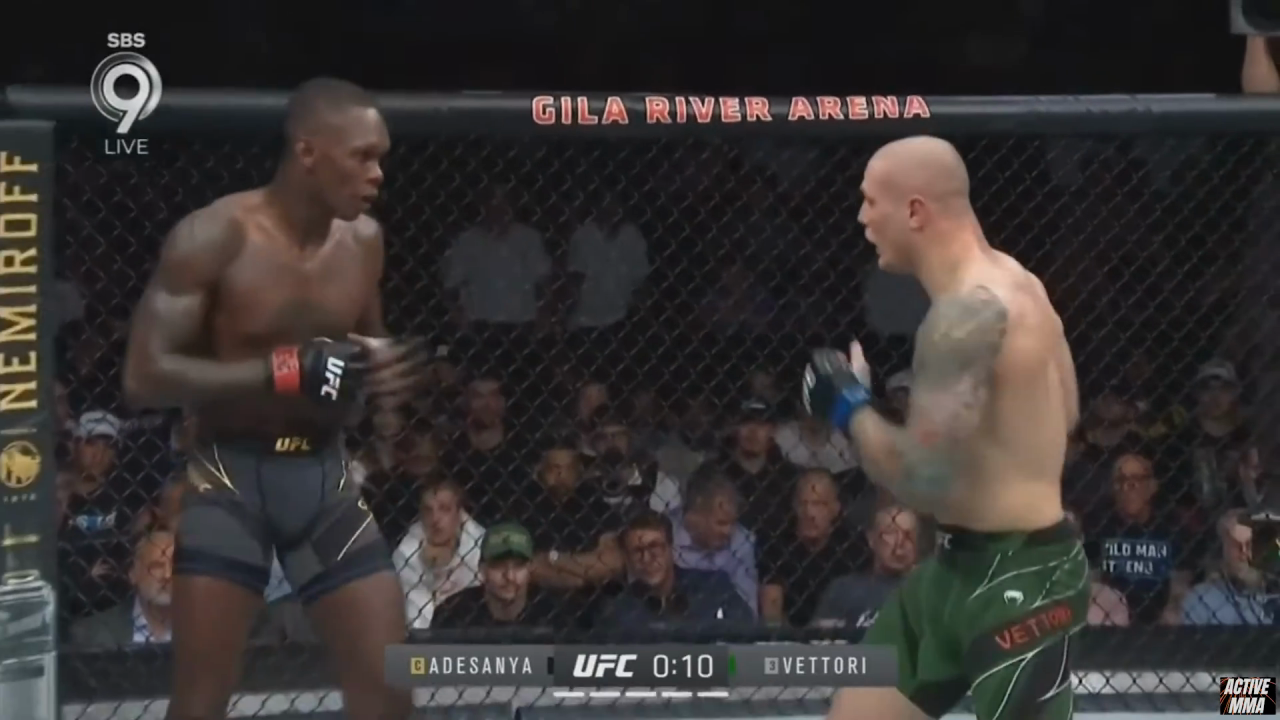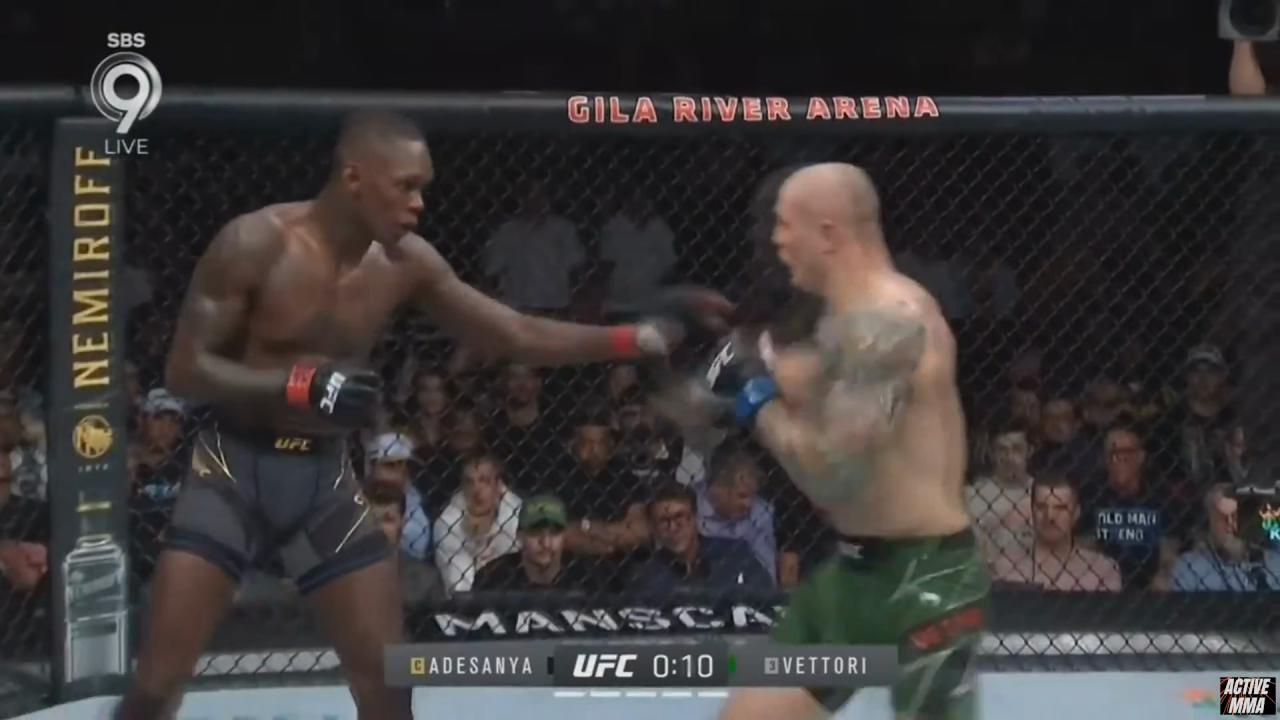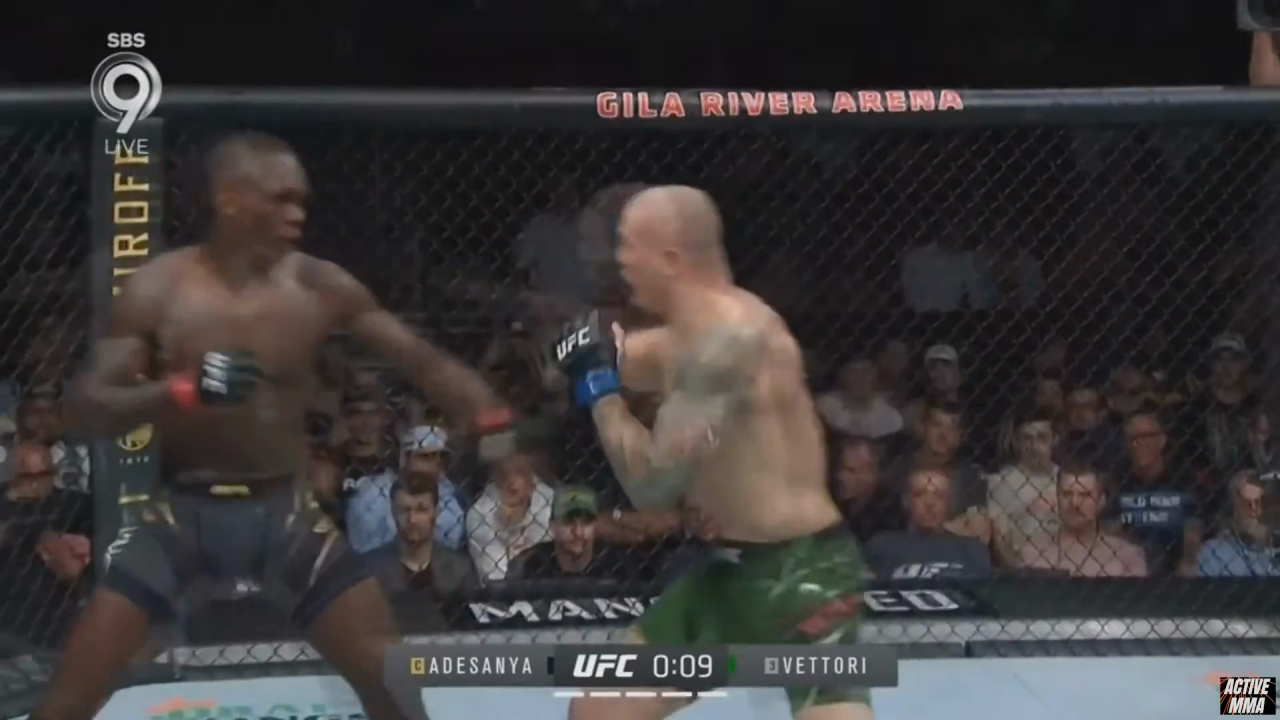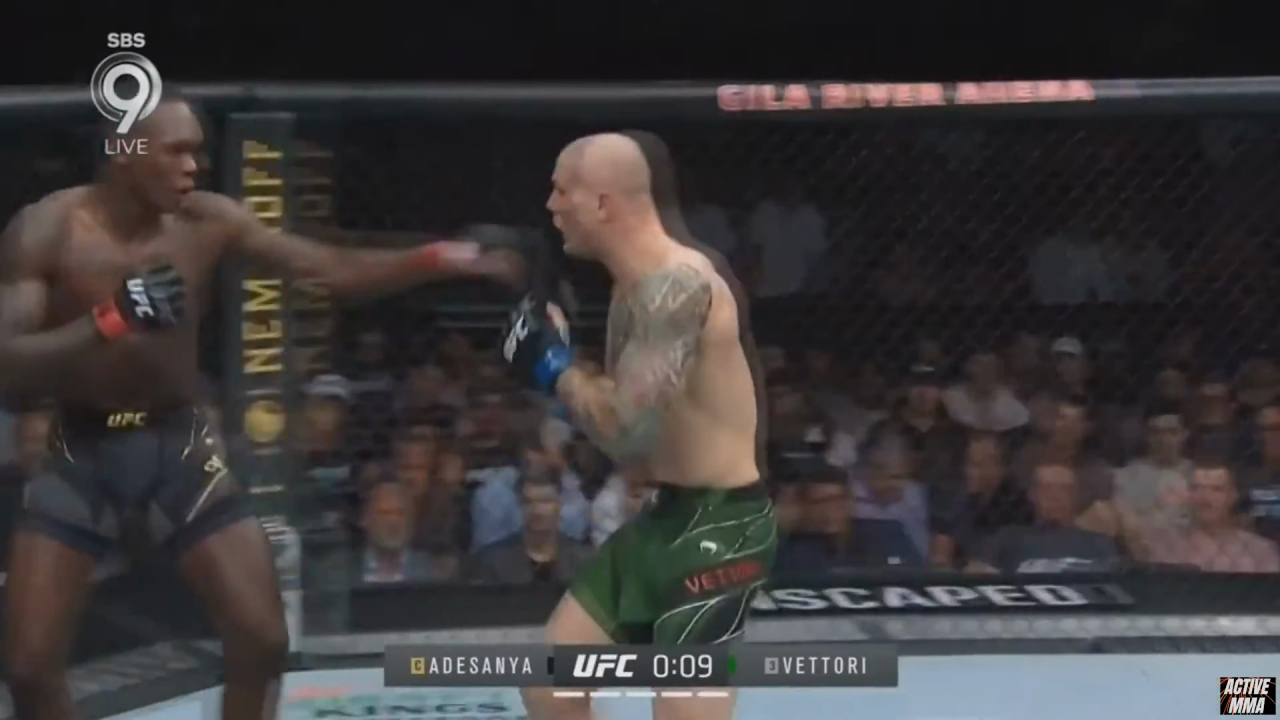
dt=0.3s
person 1, frame 1
left shoulder: (364, 239)
right shoulder: (213, 236)
right elbow: (145, 375)
left wrist: (382, 368)
right wrist: (287, 370)
left hip: (324, 473)
right hip: (232, 477)
person 1, frame 2
left shoulder: (408, 262)
right shoulder: (255, 243)
left elbow: (516, 335)
right elbow: (183, 369)
left wrist: (644, 335)
right wrist: (301, 385)
left hip: (324, 474)
right hip: (232, 466)
person 1, frame 3
left shoulder: (321, 286)
right shoulder: (157, 289)
left elbow: (427, 362)
right elbow: (91, 409)
left wrist: (490, 418)
right wrist: (183, 389)
left hip: (279, 513)
right hip: (181, 513)
person 1, frame 4
left shoulder: (208, 219)
left elbow: (332, 269)
left wrist: (441, 257)
right wrist: (106, 324)
left hip: (179, 442)
right hip: (82, 450)
left knee: (258, 641)
person 2, frame 1
left shoulder: (971, 311)
right shoulder: (993, 289)
left elbow: (918, 478)
right elbow: (1065, 407)
left wrist: (850, 404)
left hip: (1018, 580)
right hip: (960, 565)
person 2, frame 2
left shoulder: (886, 326)
right shoulder: (849, 314)
left elbow: (834, 477)
right elbow: (806, 377)
left wrist: (752, 399)
right wrist: (713, 396)
left hip: (927, 582)
right hip: (857, 569)
person 2, frame 3
left shoulder: (730, 340)
right shoulder: (701, 324)
left elbow: (654, 481)
right elbow: (640, 360)
left wrist: (596, 386)
left hip: (805, 574)
right hip: (734, 567)
person 2, frame 4
left shoulder: (676, 287)
right shoulder: (668, 278)
left elbow: (625, 430)
left wrist: (552, 362)
left hip: (718, 531)
right hip: (669, 518)
